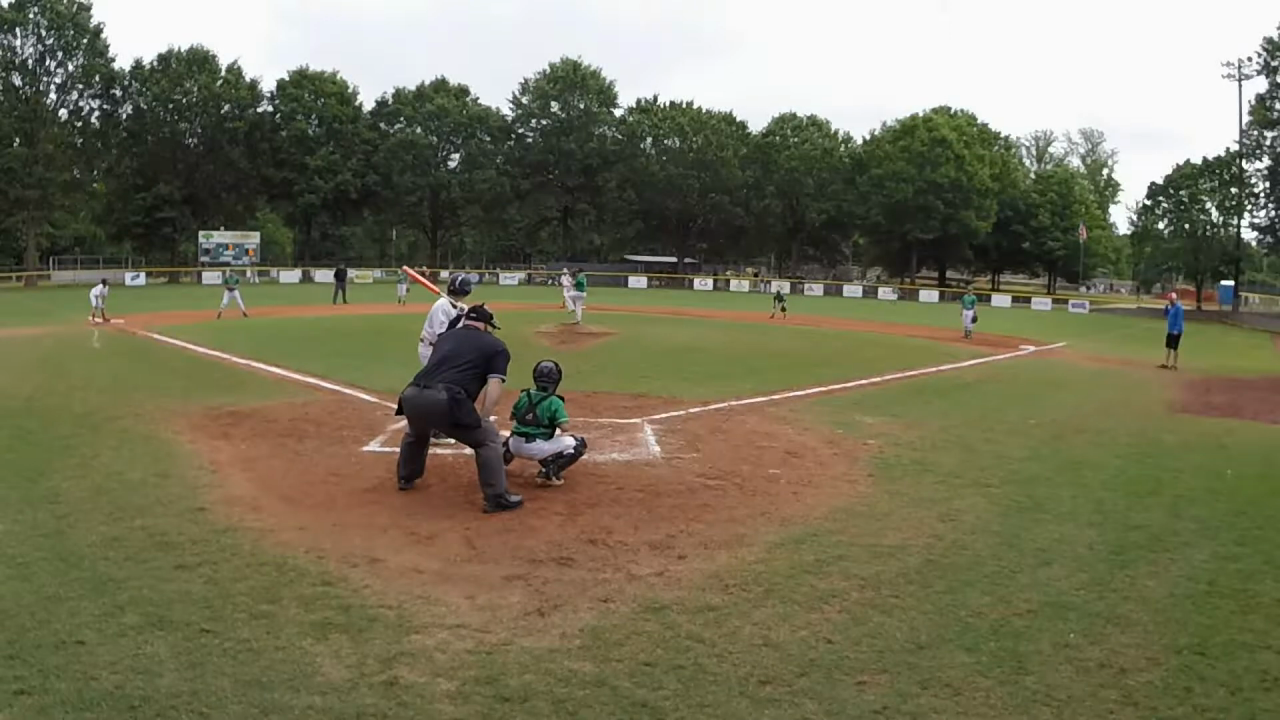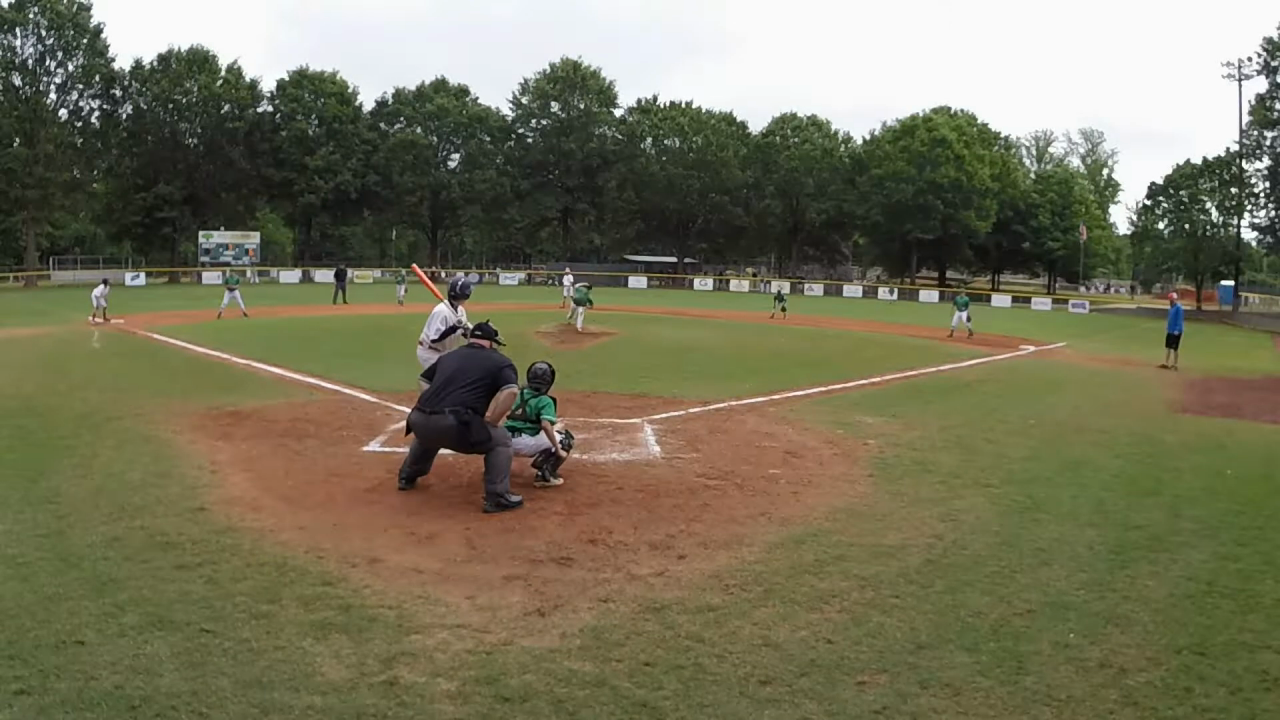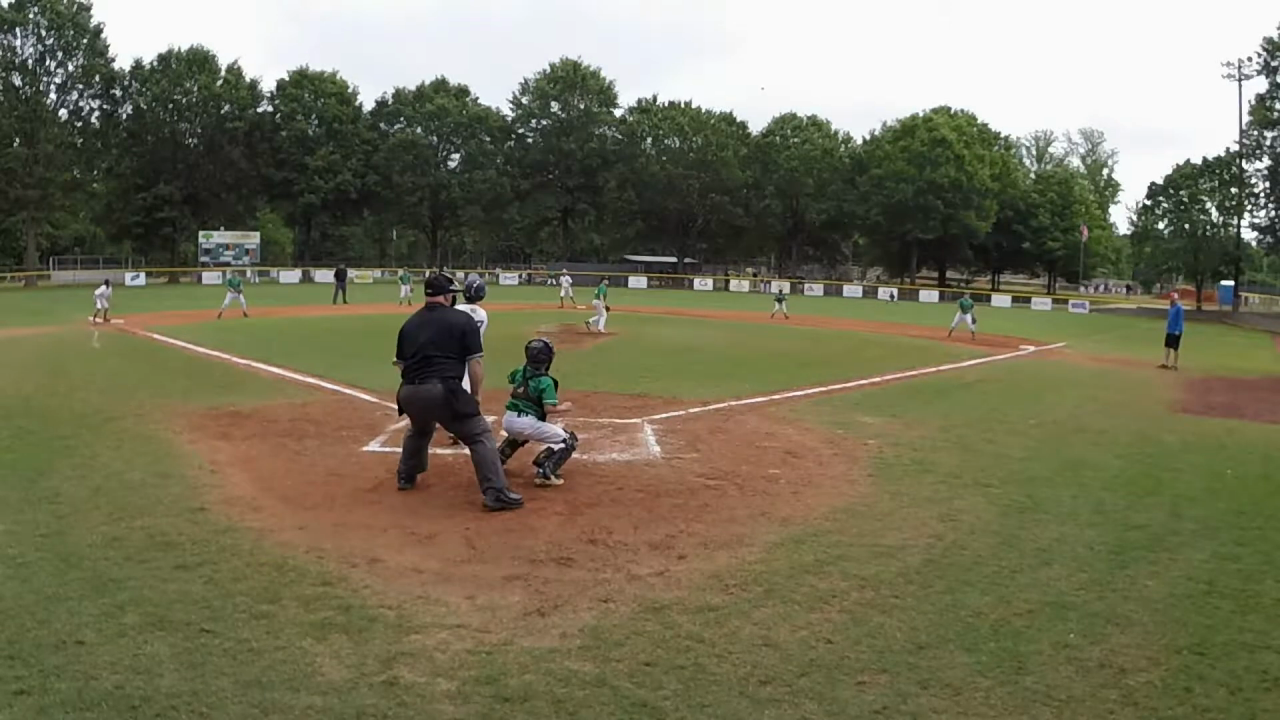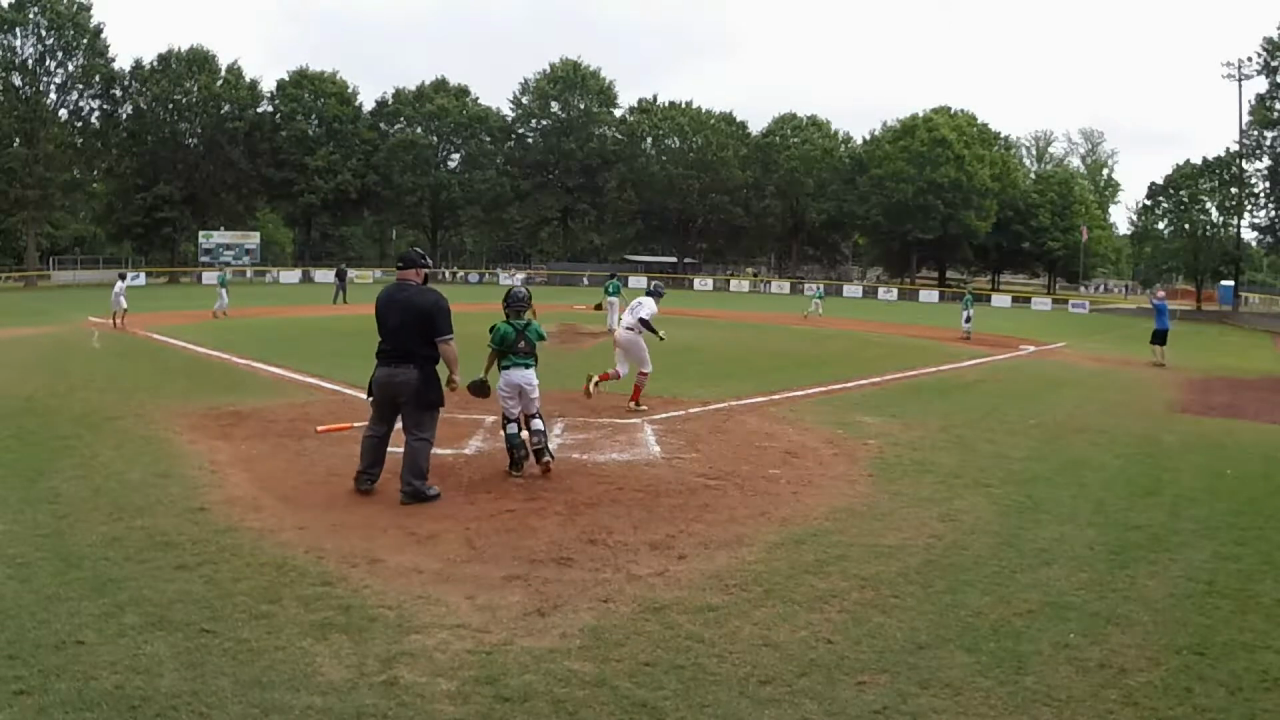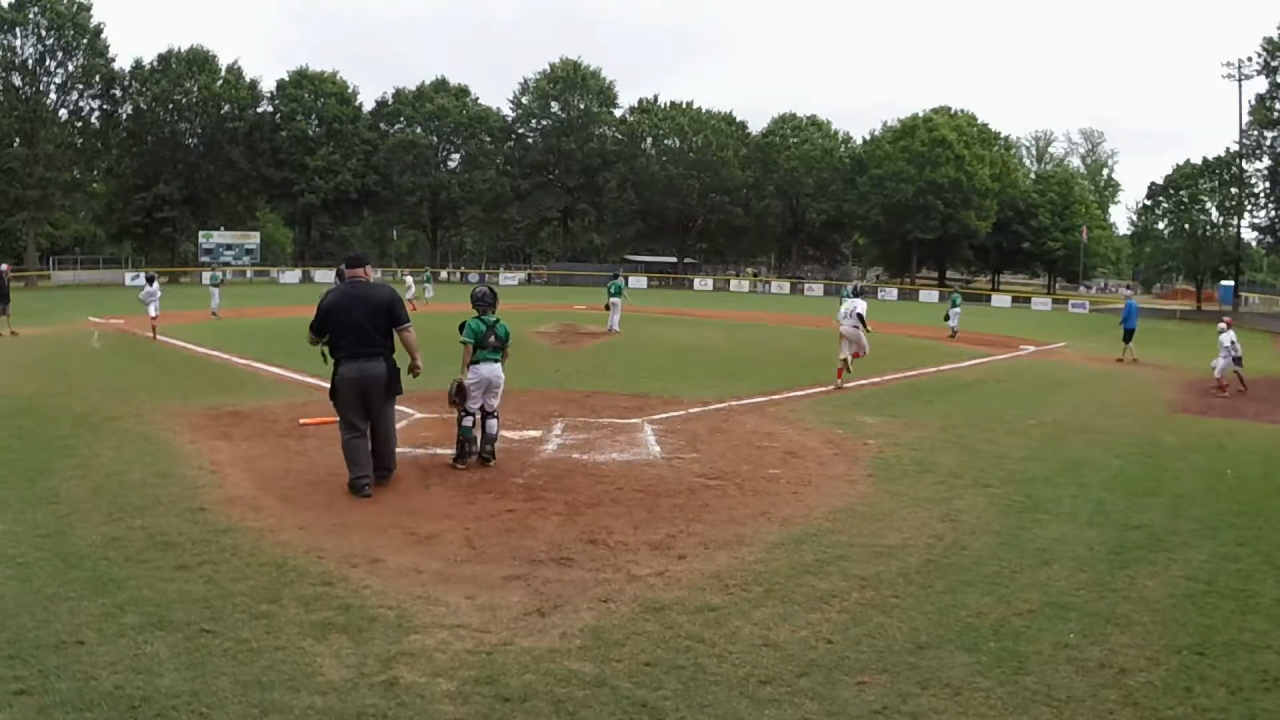
dt=1s
person 1, frame 1
left shoulder: (446, 336)
right shoulder: (495, 345)
right elbow: (494, 385)
right wrist: (481, 420)
left hip: (412, 395)
right hip: (444, 401)
left knee: (416, 433)
right knee: (489, 439)
left ankle: (406, 478)
right ankle: (497, 498)
person 1, frame 2
left shoulder: (449, 356)
right shoulder: (499, 361)
left elbow: (424, 380)
right elbow: (510, 392)
right wrist: (489, 423)
left hip: (420, 421)
right hip: (453, 425)
right knee: (501, 440)
left ankle: (407, 477)
right ankle: (497, 498)
person 1, frame 3
left shoulder: (410, 323)
right shoulder: (462, 320)
left elbow: (401, 362)
right elbow: (475, 361)
right wrist: (475, 394)
left hip: (409, 392)
right hip: (442, 391)
left knee: (419, 429)
right knee: (480, 435)
left ankle: (406, 476)
right ankle: (496, 492)
person 1, frame 4
left shoulder: (384, 296)
right shoulder: (433, 299)
right elbow: (445, 342)
right wrist: (453, 372)
left hip: (384, 372)
right hip: (417, 376)
left knee: (378, 428)
right knee: (419, 434)
left ankle: (365, 478)
right ankle: (414, 488)
person 1, frame 5
left shoulder: (331, 298)
right shoulder: (386, 293)
left elbow: (314, 337)
right elbow: (405, 330)
left wrist: (324, 340)
right wrist: (415, 358)
left hip: (346, 370)
right hip: (380, 368)
left knee: (353, 429)
right knee: (384, 425)
left ankle: (360, 481)
right ankle: (383, 471)
